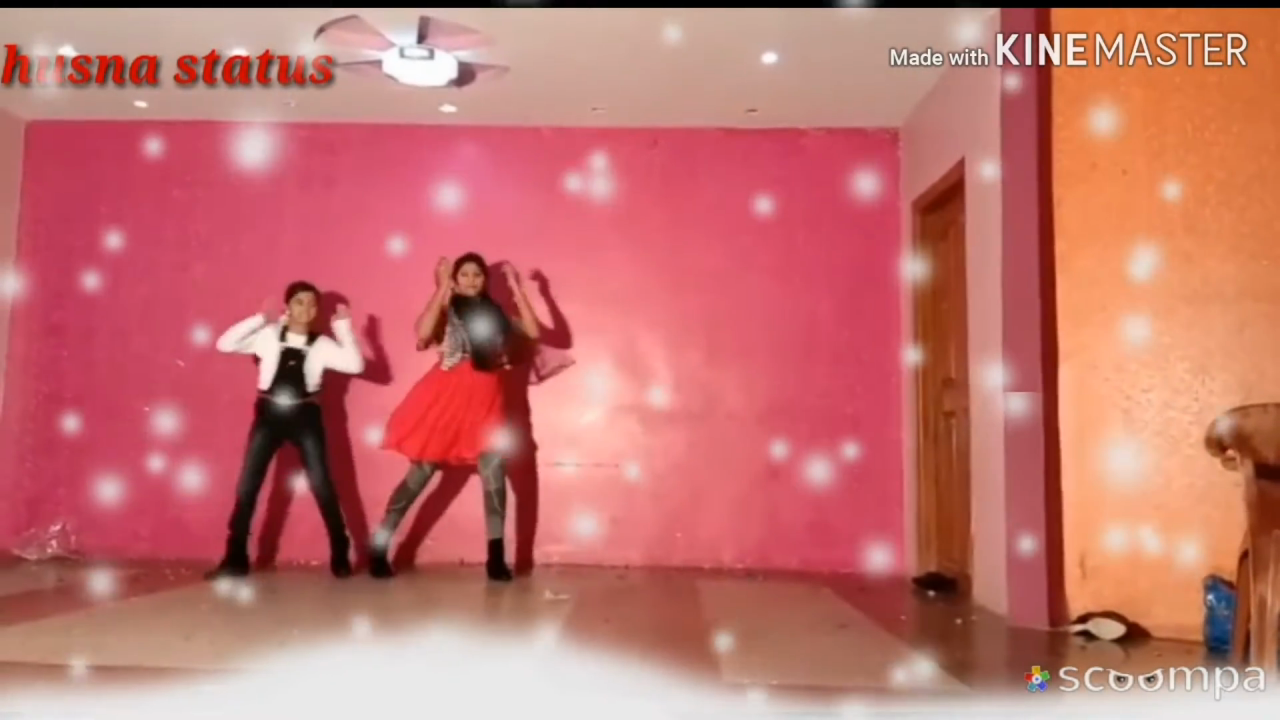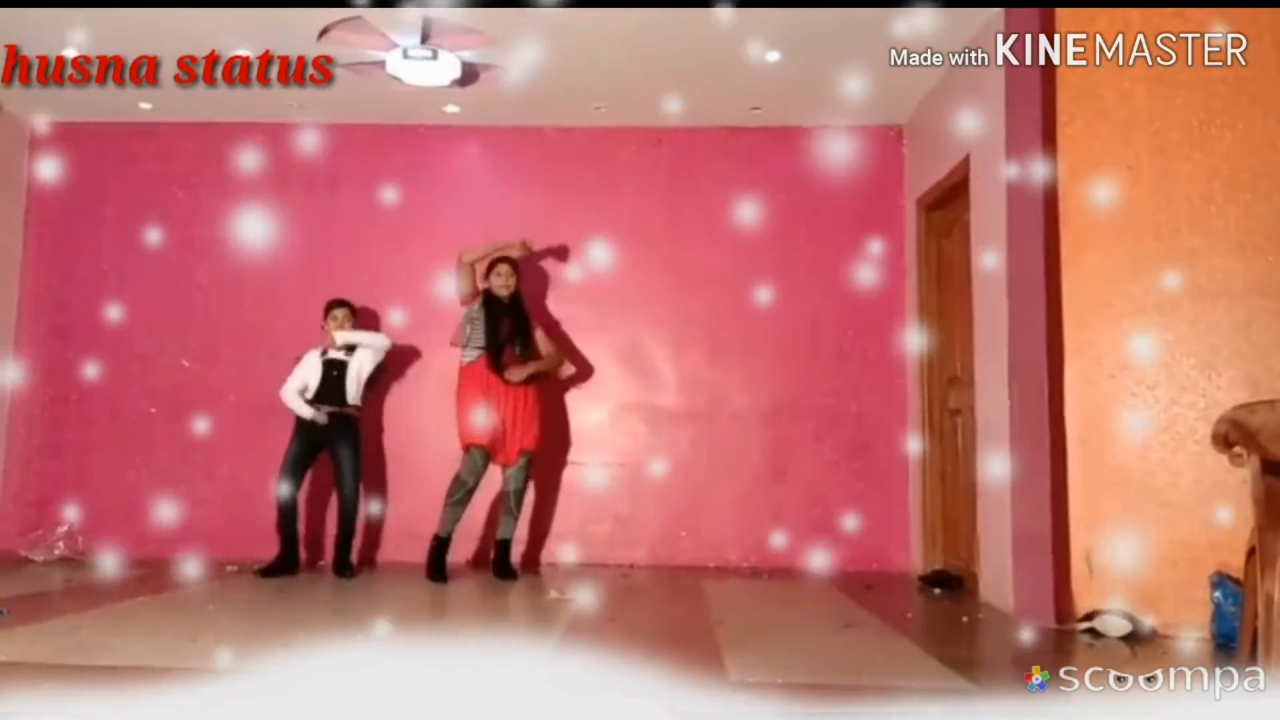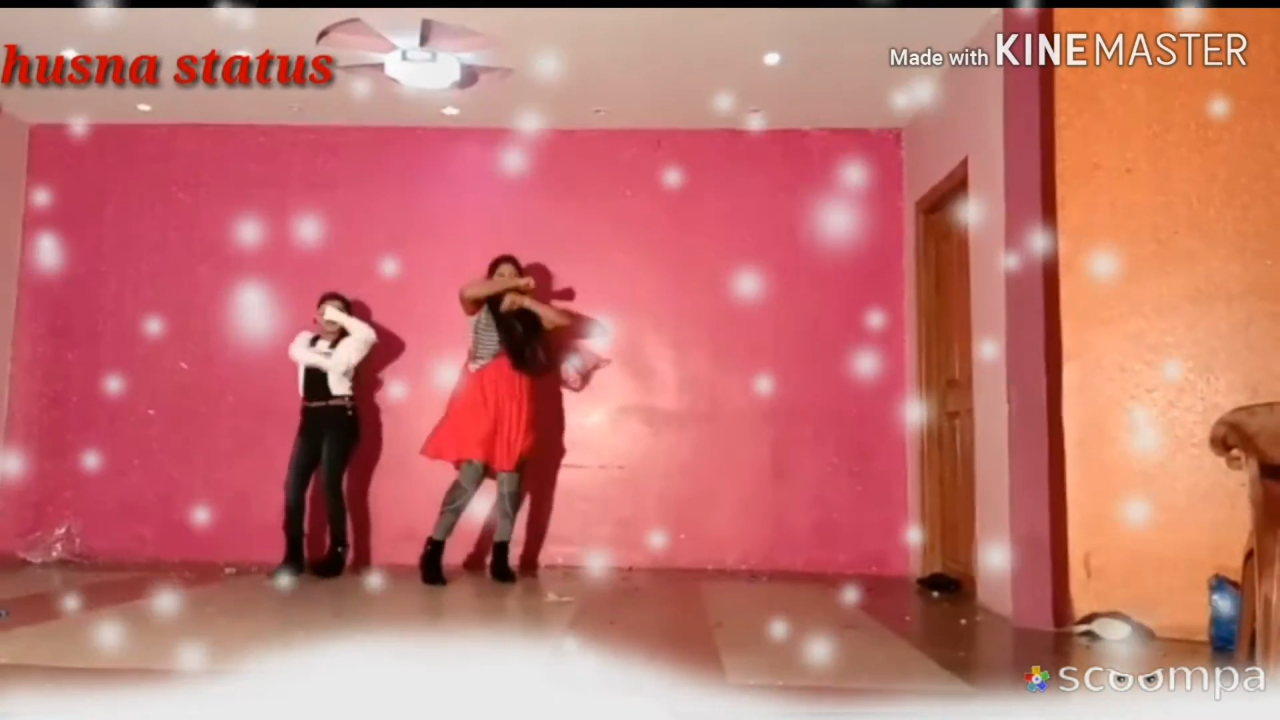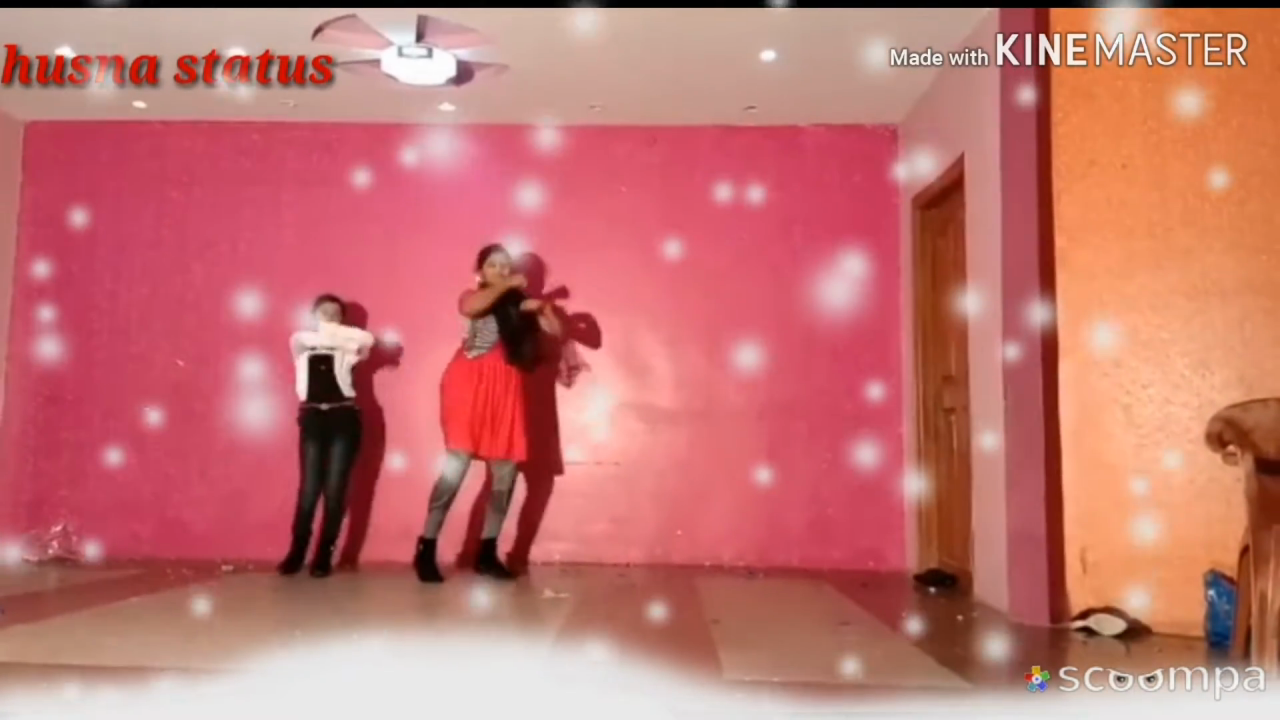
dt=0.5s
person 1, frame 1
left shoulder: (496, 311)
right shoulder: (446, 310)
left elbow: (534, 331)
right elbow: (420, 336)
left wrist: (517, 289)
right wrist: (441, 291)
left hip: (486, 399)
right hip: (448, 394)
left knee: (494, 472)
right knee: (422, 471)
left ankle: (496, 555)
right ankle: (379, 544)
person 1, frame 2
left shoulder: (526, 317)
right shoulder: (475, 302)
left elbow: (553, 358)
right elbow: (463, 260)
left wrist: (528, 368)
right wrist: (508, 248)
left hip: (517, 398)
right hip: (479, 392)
left knee: (517, 472)
right knee: (474, 464)
left ankle: (502, 554)
right ankle: (439, 546)
person 1, frame 3
left shoulder: (526, 313)
right shoulder: (479, 308)
left elbow: (561, 320)
right elbow: (466, 292)
left wrist: (525, 300)
right wrist: (510, 283)
left hip: (513, 399)
right hip: (479, 396)
left knee: (510, 475)
right knee: (472, 472)
left ankle: (500, 556)
right ankle: (433, 551)
person 1, frame 4
left shoulder: (520, 304)
right shoulder: (474, 297)
left elbow: (558, 330)
right elbow: (470, 309)
left wrist: (544, 307)
right wrist: (505, 285)
left hip: (505, 389)
right hip: (470, 384)
left knee: (506, 469)
right knee: (457, 465)
left ankle: (488, 552)
right ankle: (426, 548)
person 2, frame 1
left shoulder: (322, 344)
right shoulder: (266, 335)
left elbow: (355, 364)
right elbow: (225, 344)
left wrist: (344, 327)
right wrist: (258, 319)
left hip: (306, 415)
right hip: (271, 412)
left knee: (322, 483)
right knee: (249, 481)
left ankle: (340, 552)
right ankle: (236, 555)
person 2, frame 2
left shoulder: (363, 353)
right shoulder: (312, 357)
left elbow: (384, 341)
right elbow: (288, 392)
left wrist: (343, 338)
right wrist: (308, 412)
left hip: (344, 425)
right hip: (311, 423)
left knee: (349, 492)
right knee: (286, 486)
left ankle: (343, 557)
right ankle: (288, 557)
person 2, frame 3
left shoulder: (349, 346)
right shoulder: (306, 340)
left elbow: (369, 334)
right elbow: (295, 351)
left wrist: (338, 316)
right wrist: (324, 359)
left hip: (340, 417)
right hip: (311, 417)
left knee: (329, 482)
right knee: (293, 485)
left ankle: (337, 553)
right ankle: (294, 556)
person 2, frame 4
left shoulder: (347, 346)
right shoulder: (299, 342)
left elbow: (367, 339)
right elbow: (307, 338)
left wrist: (330, 328)
right wrist: (346, 342)
left hip: (344, 419)
right hip: (312, 419)
left knee: (335, 489)
right knee: (310, 489)
left ankle: (323, 555)
right ankle: (297, 552)
